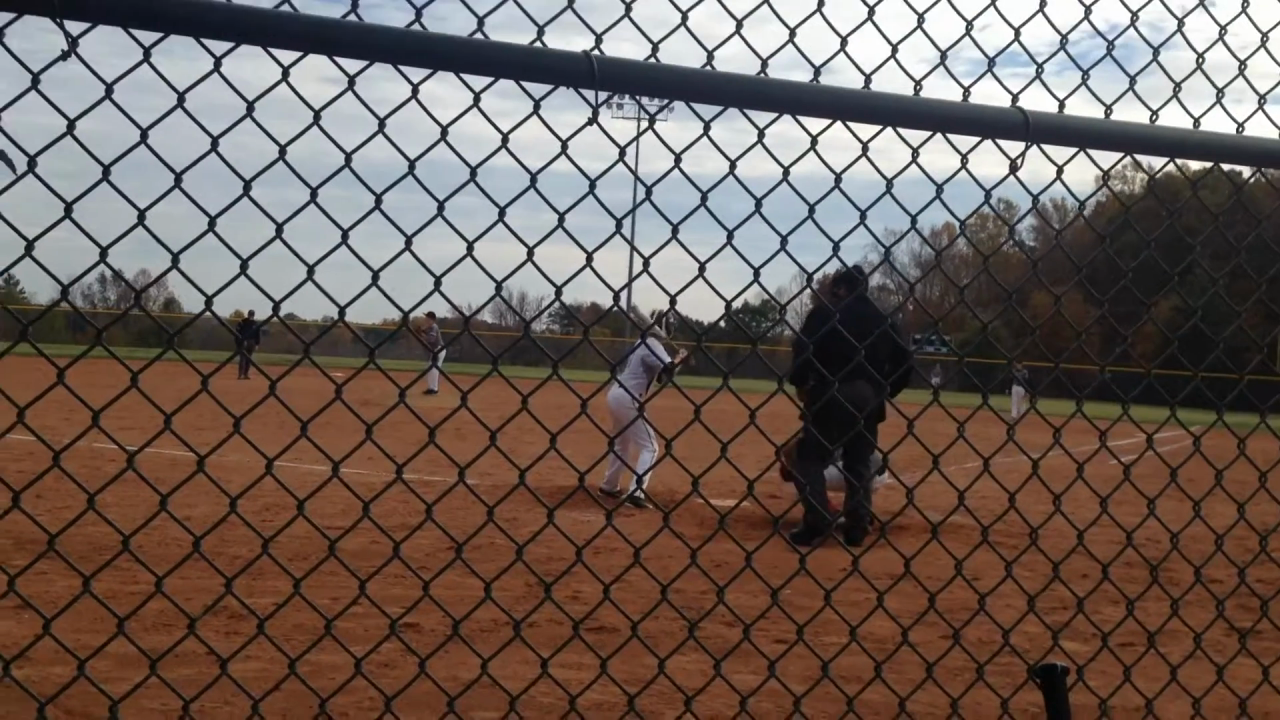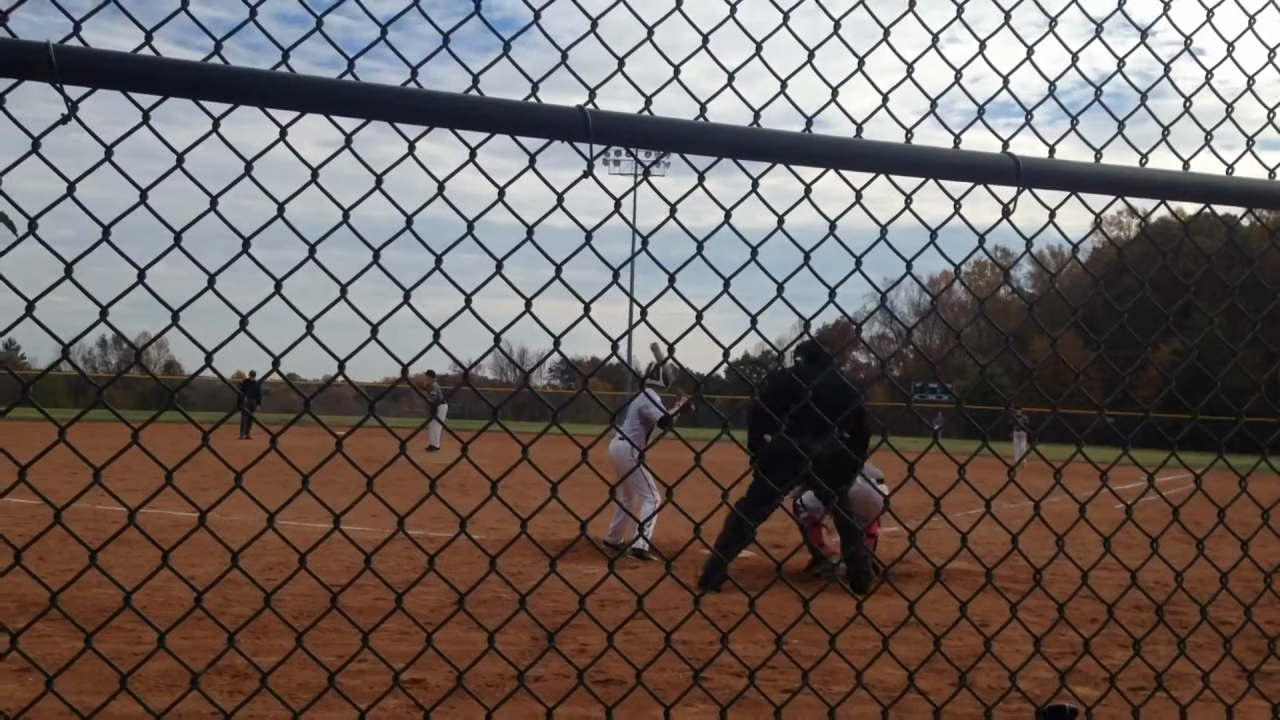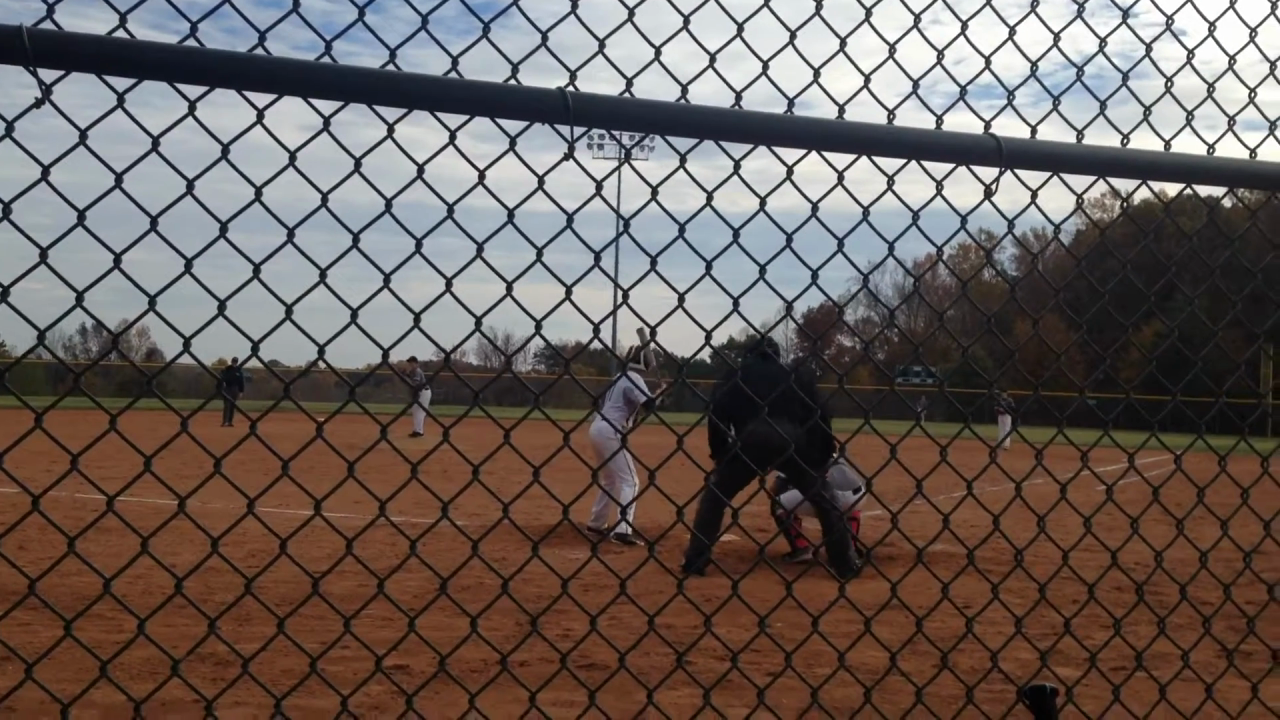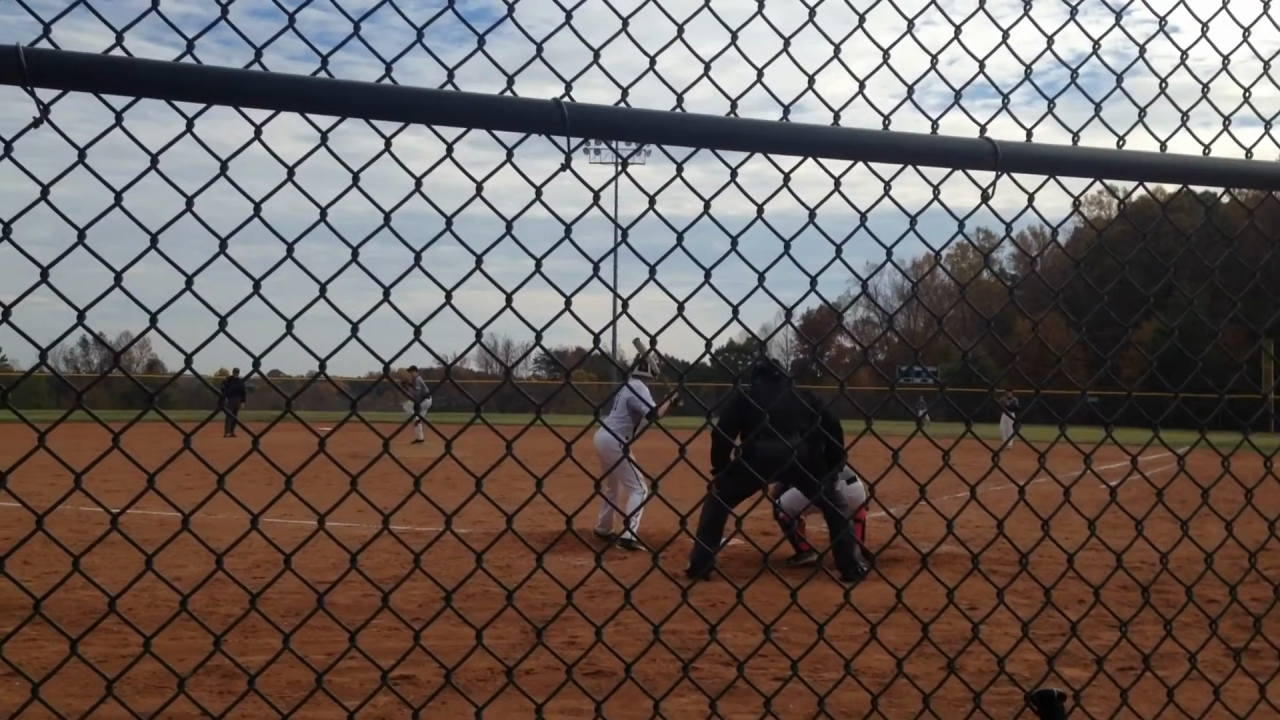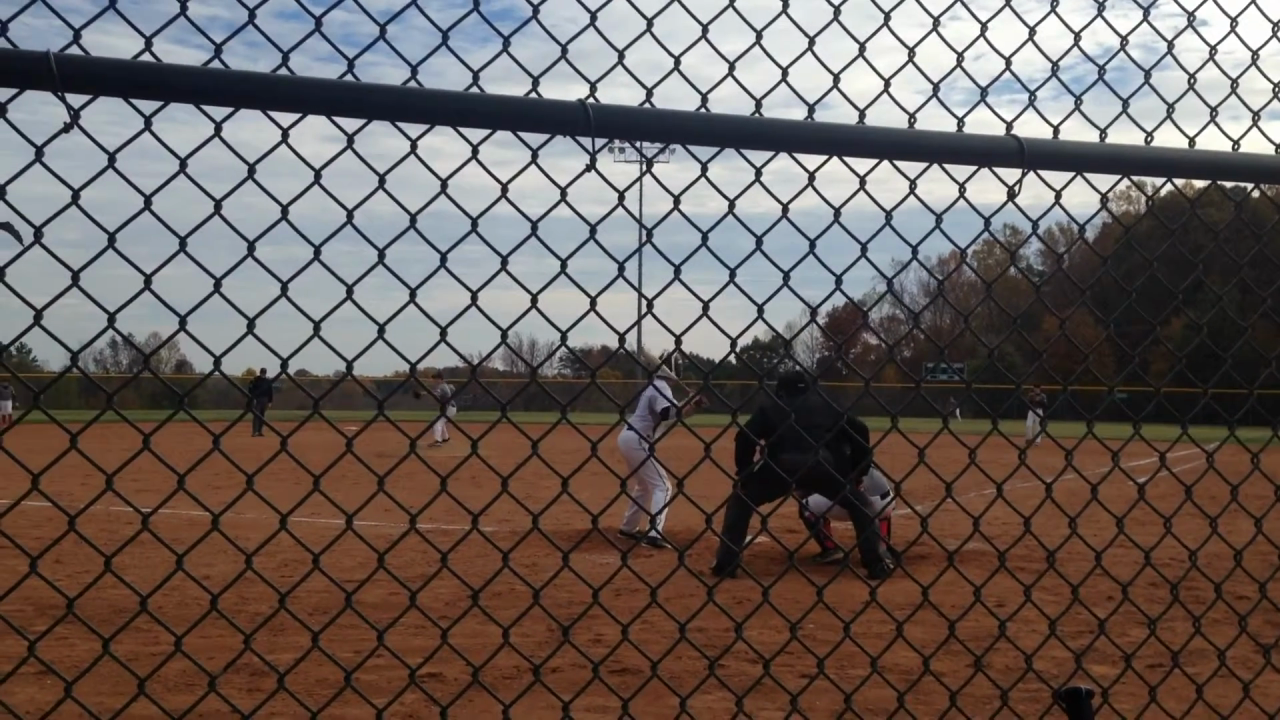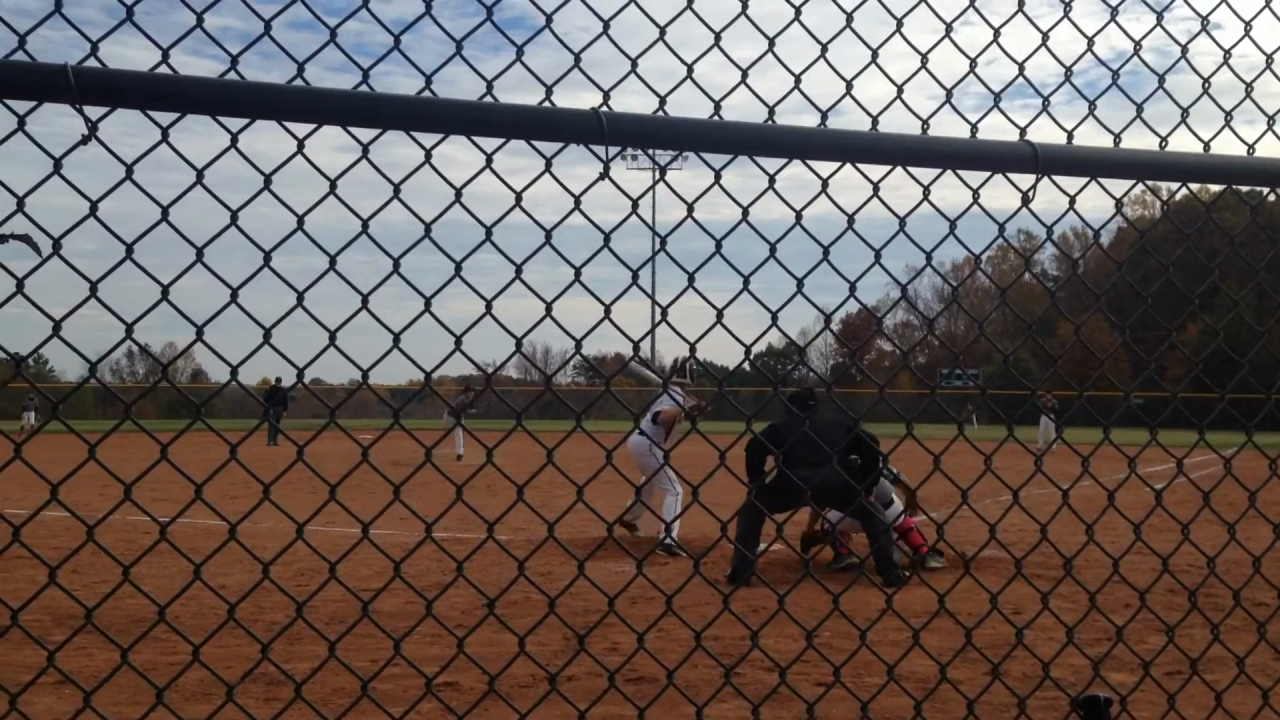
dt=0.5s
person 1, frame 1
left shoulder: (825, 312)
right shoulder: (882, 318)
left elbow: (802, 348)
right elbow: (904, 360)
left wrist: (801, 384)
right wrist: (884, 392)
left hip: (828, 395)
right hip: (866, 398)
left knee: (808, 458)
right knee: (859, 464)
left ankle: (817, 523)
right ankle: (857, 529)
person 1, frame 2
left shoulder: (783, 378)
right shoulder: (844, 386)
left elbow: (758, 414)
right elbow: (860, 432)
left wrist: (757, 451)
right wrist: (852, 464)
left hip: (786, 453)
right hip: (829, 456)
left knee: (748, 510)
right knee: (847, 514)
left ankle: (714, 573)
right ankle: (861, 578)
person 1, frame 3
left shoulder: (737, 376)
right shoulder: (797, 377)
left elbow: (718, 416)
right elbow: (820, 416)
left wrist: (719, 456)
right wrist: (824, 457)
left hip: (752, 441)
right hip: (794, 442)
left knee: (716, 494)
right knee: (824, 500)
left ankle: (696, 560)
right ankle: (846, 564)
person 1, frame 4
left shoulder: (743, 396)
right shoulder: (803, 396)
left elbow: (722, 432)
right elbow: (833, 428)
left wrist: (720, 472)
right wrist: (833, 469)
left hip: (758, 456)
right hip: (801, 456)
left knee: (718, 499)
right knee: (835, 504)
left ankle: (699, 565)
right ankle: (852, 567)
person 1, frame 5
left shoulder: (771, 409)
right shoulder: (827, 406)
left elbow: (745, 437)
right elbow: (860, 432)
left wrist: (744, 475)
right wrist: (857, 474)
left hip: (783, 466)
right hip: (825, 466)
left knee: (741, 500)
right knee: (859, 506)
left ankle: (726, 563)
right ankle: (878, 564)
person 1, frame 6
left shoulder: (781, 426)
right shoulder: (839, 423)
left elbow: (754, 447)
right elbow: (870, 445)
left wrist: (756, 483)
right wrist: (866, 485)
left hip: (793, 482)
right hip: (835, 481)
left knee: (752, 509)
right knee: (870, 514)
left ankle: (740, 571)
right ankle: (891, 572)
person 2, frame 1
left shoulder: (643, 344)
right shoulder: (653, 345)
left elbow: (661, 378)
right elbow: (668, 369)
left wrist: (678, 361)
right wrist: (679, 358)
left hip: (616, 395)
right hip: (628, 399)
left knee: (622, 443)
right knee: (649, 446)
left ankle: (609, 486)
right ankle: (636, 493)
person 2, frame 2
left shoulder: (643, 394)
right shoulder: (650, 396)
left elbow: (661, 421)
right elbow: (665, 423)
left wrist: (679, 410)
right wrist: (679, 407)
left hip: (618, 446)
right hip: (628, 450)
left knee: (628, 496)
right knee: (651, 498)
left ankle: (613, 539)
right ankle: (639, 545)
person 2, frame 3
left shoulder: (621, 378)
right shoulder: (634, 378)
left elbow: (637, 410)
right elbow: (649, 405)
left wrist: (655, 396)
right wrist: (660, 392)
left hip: (598, 429)
right hip: (610, 432)
left knee: (609, 480)
right knee: (629, 481)
left ankle: (596, 524)
right ankle: (623, 530)
person 2, frame 4
left shoulder: (628, 385)
right shoulder: (638, 387)
left elbow: (647, 415)
right elbow: (653, 415)
left wrist: (669, 404)
right wrist: (669, 401)
left hip: (603, 437)
right hip: (614, 442)
left knee: (612, 486)
right knee: (638, 488)
left ankle: (603, 528)
right ankle: (628, 536)
person 2, frame 5
left shoulder: (655, 386)
right shoulder: (661, 387)
left elbow: (676, 415)
right elbow: (668, 414)
left wrist: (695, 406)
right wrist: (687, 402)
left hip: (629, 438)
right hip: (637, 441)
left knee: (644, 486)
right knee: (661, 486)
left ankle: (628, 528)
right ankle: (654, 534)
person 2, frame 6
left shoulder: (672, 392)
right shoulder: (674, 394)
left elbow: (682, 417)
right elbow: (657, 418)
left wrist: (695, 410)
right wrist: (684, 409)
left hip: (640, 441)
right hip: (647, 445)
left knee: (651, 482)
right knee: (673, 490)
left ankle: (629, 517)
right ankle: (668, 541)
